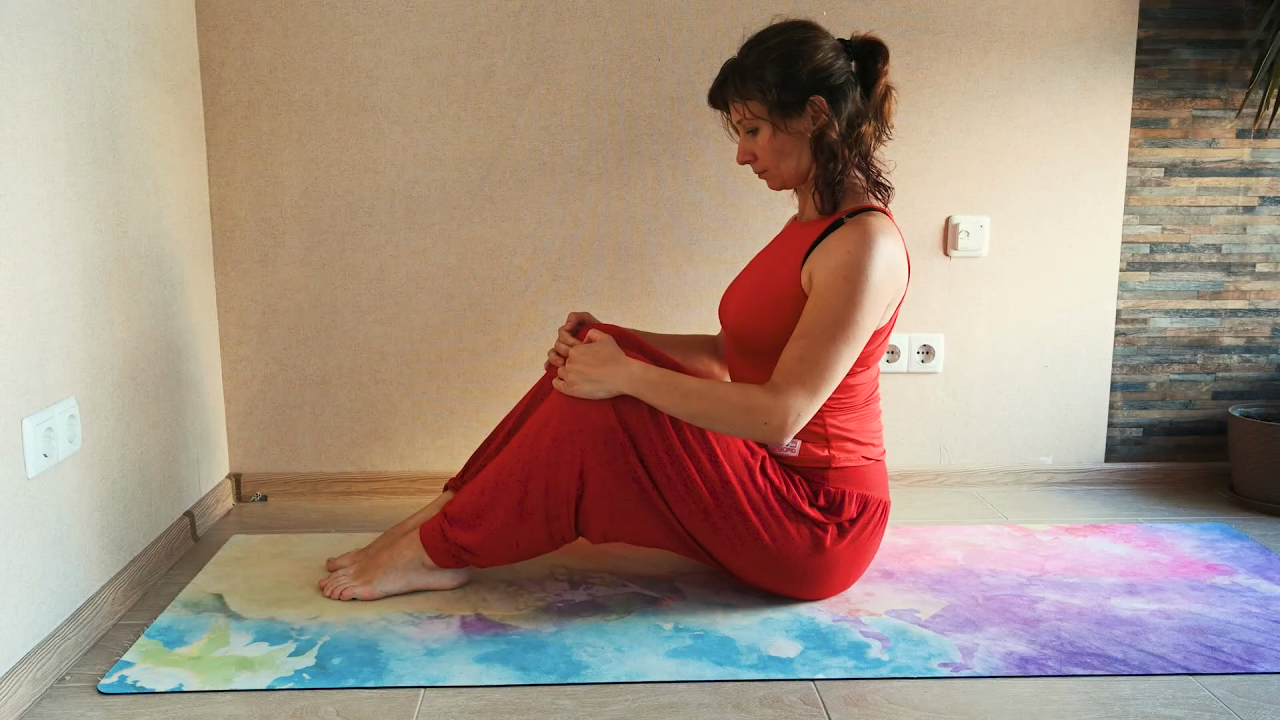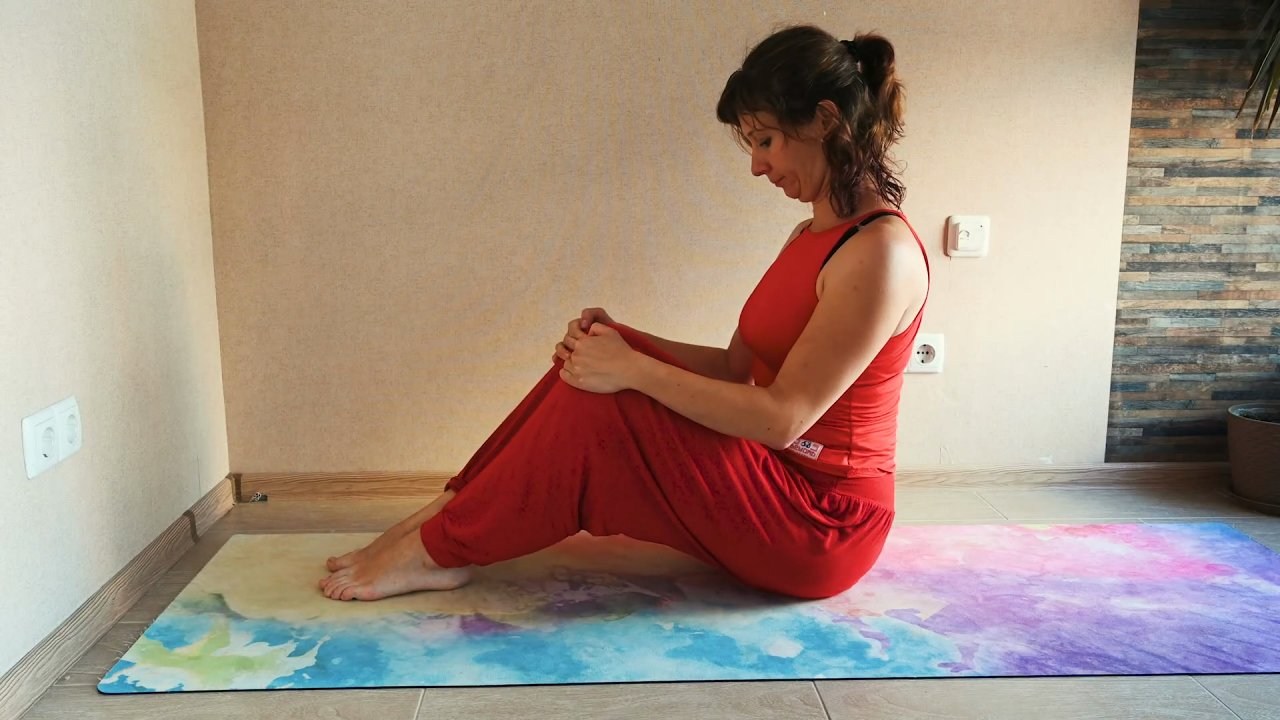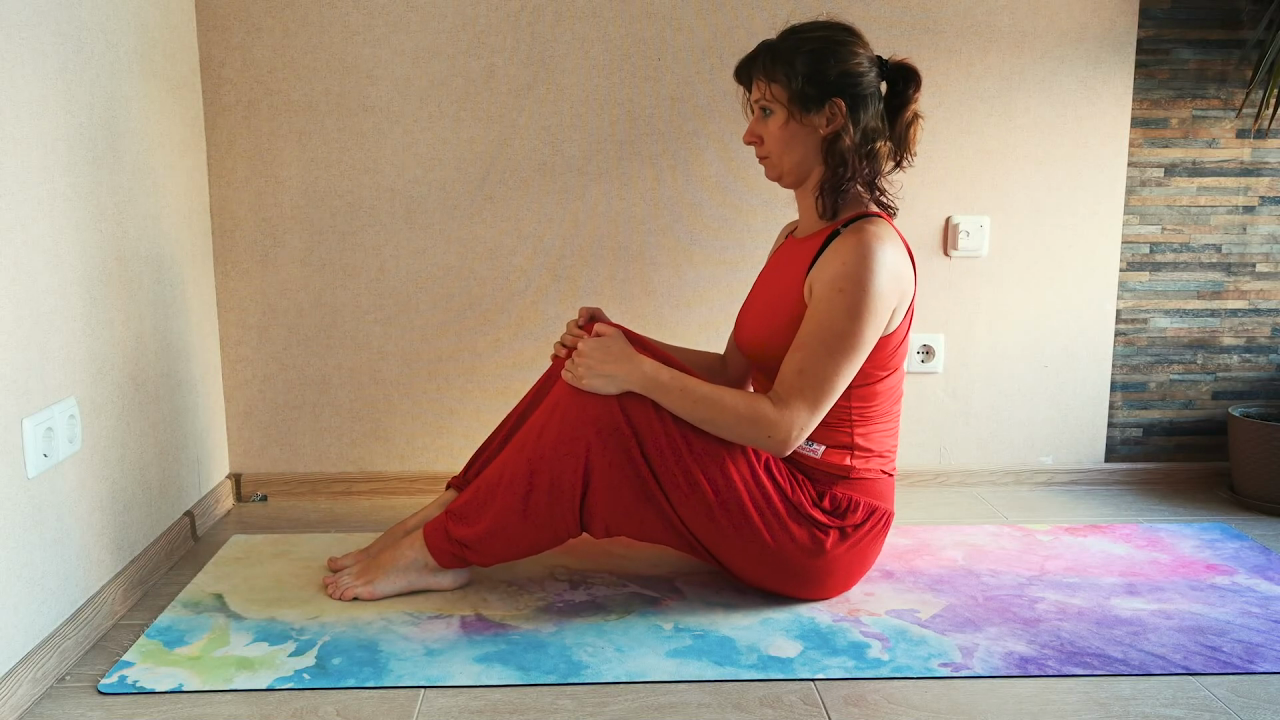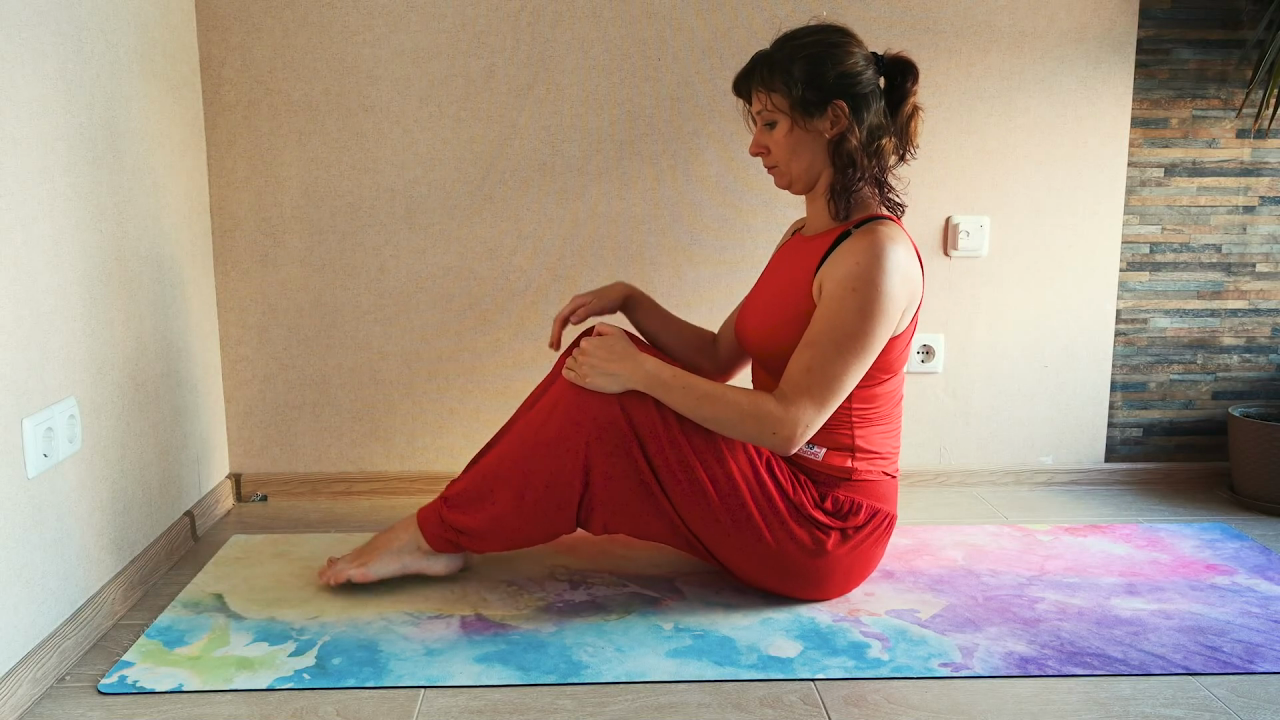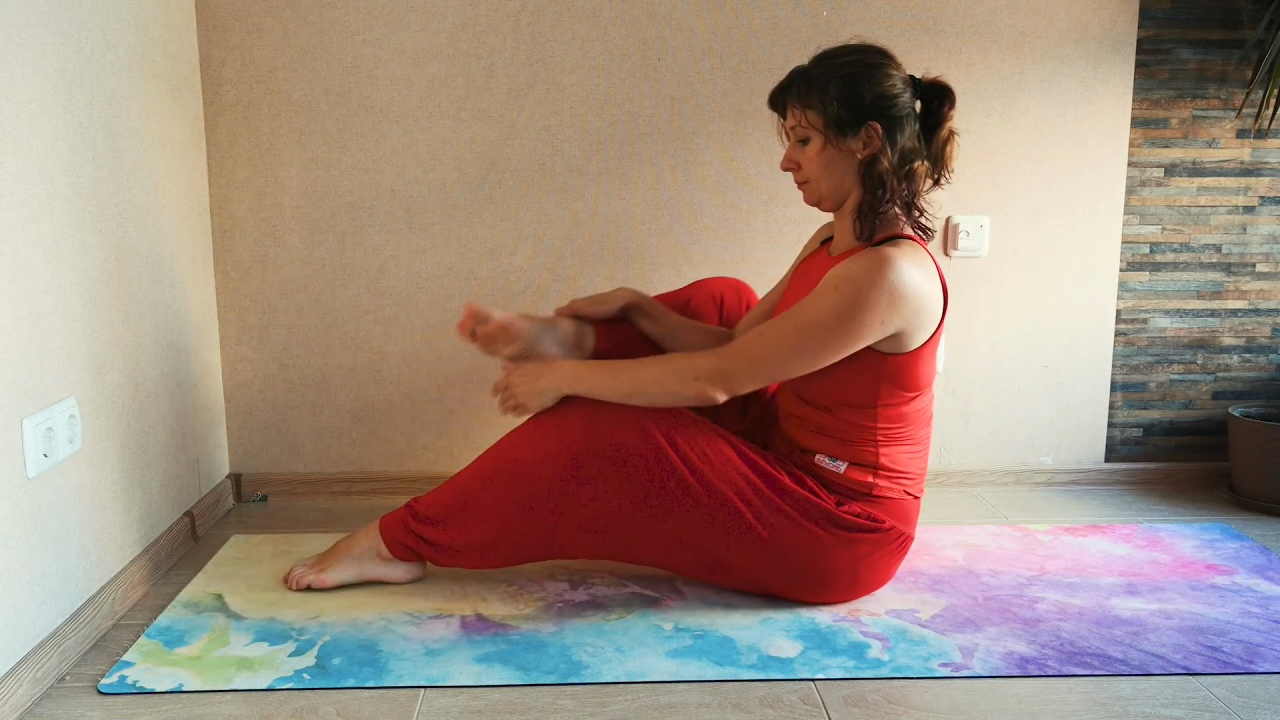
dt=1s
person 1, frame 1
left shoulder: (864, 245)
right shoulder: (811, 226)
left elbow: (780, 414)
right elbow: (730, 354)
left wrist: (627, 374)
right wrist: (608, 345)
left hip: (817, 529)
right hip: (774, 486)
left knee: (603, 406)
right knee: (593, 357)
left ankle: (439, 551)
right ankle: (451, 513)
person 1, frame 2
left shoulder: (881, 253)
right shoulder: (812, 236)
left elbow: (783, 416)
right elbow: (737, 367)
left wrist: (633, 369)
right wrist: (621, 344)
left hip: (819, 530)
right hip: (778, 486)
left knee: (601, 400)
right knee: (594, 365)
left ankle: (438, 550)
right ankle: (449, 516)
person 1, frame 3
left shoulder: (865, 252)
right shoulder: (798, 239)
left elbow: (784, 425)
right elbow: (732, 374)
left wrist: (636, 372)
right wrist: (622, 347)
left hip: (821, 529)
right hip: (780, 493)
left knee: (602, 403)
right knee: (595, 360)
left ankle: (440, 551)
right ankle: (452, 513)
person 1, frame 4
left shoulder: (876, 255)
right shoulder: (805, 238)
left elbow: (790, 423)
right elbow: (718, 359)
left wrist: (640, 371)
right wrist: (629, 300)
left hip: (822, 531)
right hip: (779, 488)
left knee: (603, 403)
right knee: (600, 363)
left ankle: (439, 536)
right ankle: (458, 514)
person 1, frame 5
left shoulder: (889, 274)
right shoulder: (832, 244)
left elbow: (718, 380)
right elbow: (735, 345)
left wrist: (568, 380)
right wrist: (635, 307)
left hip: (837, 539)
right hip: (799, 476)
left knee: (590, 429)
right knee: (722, 299)
left ankle: (399, 543)
